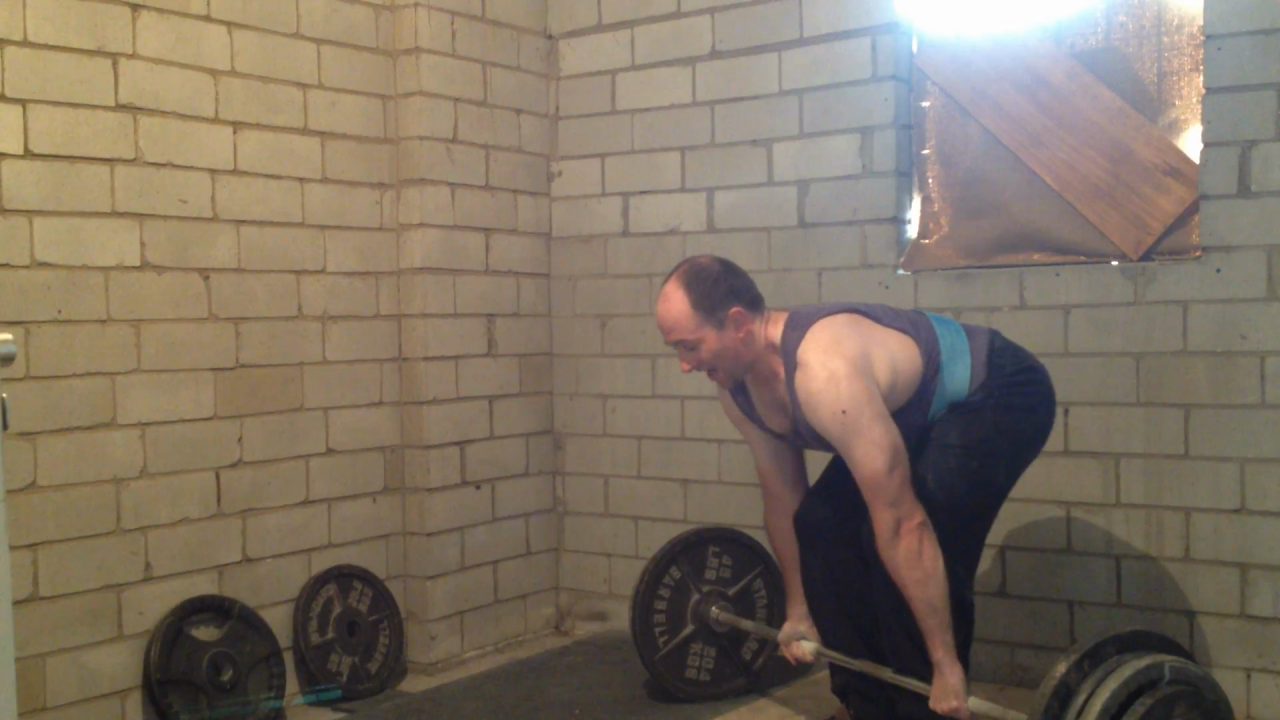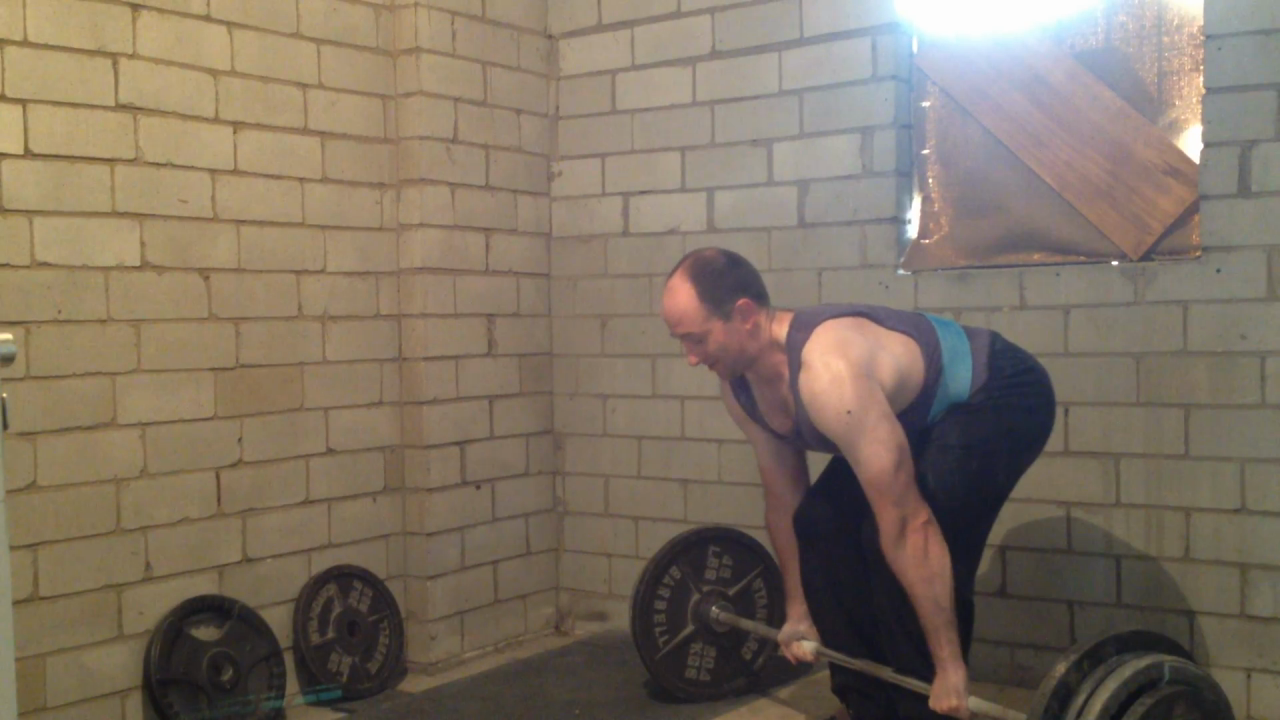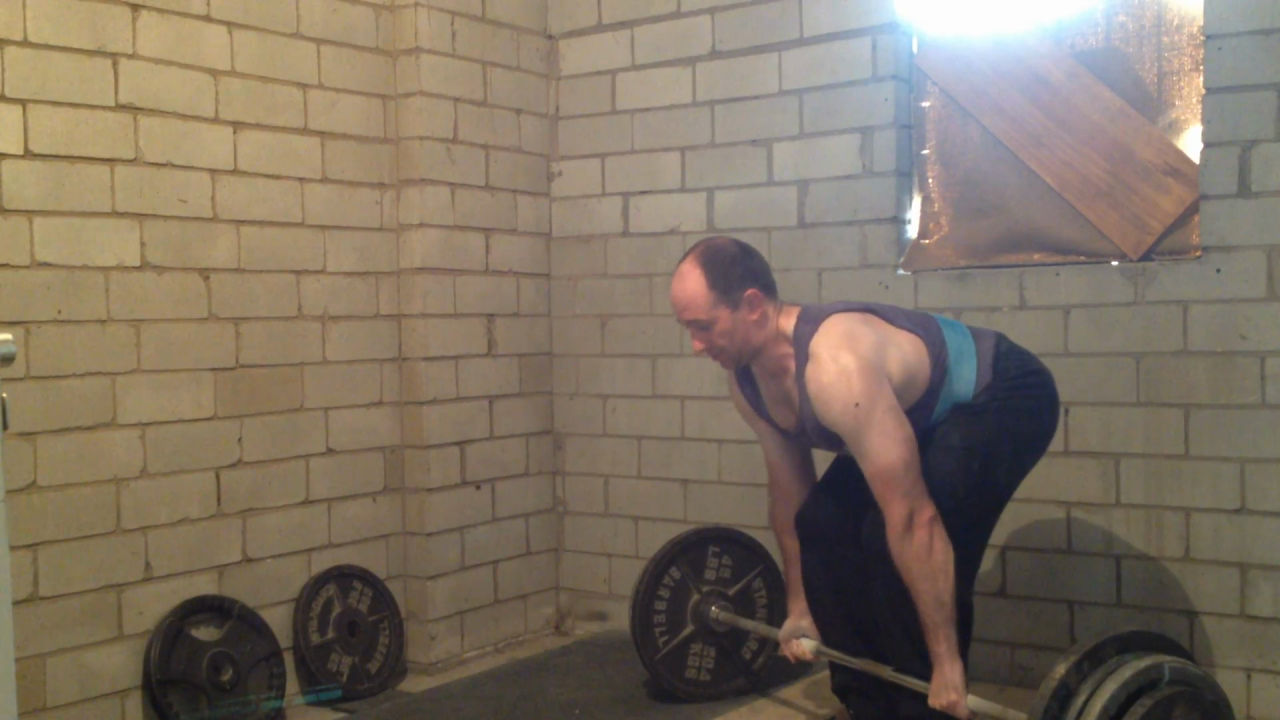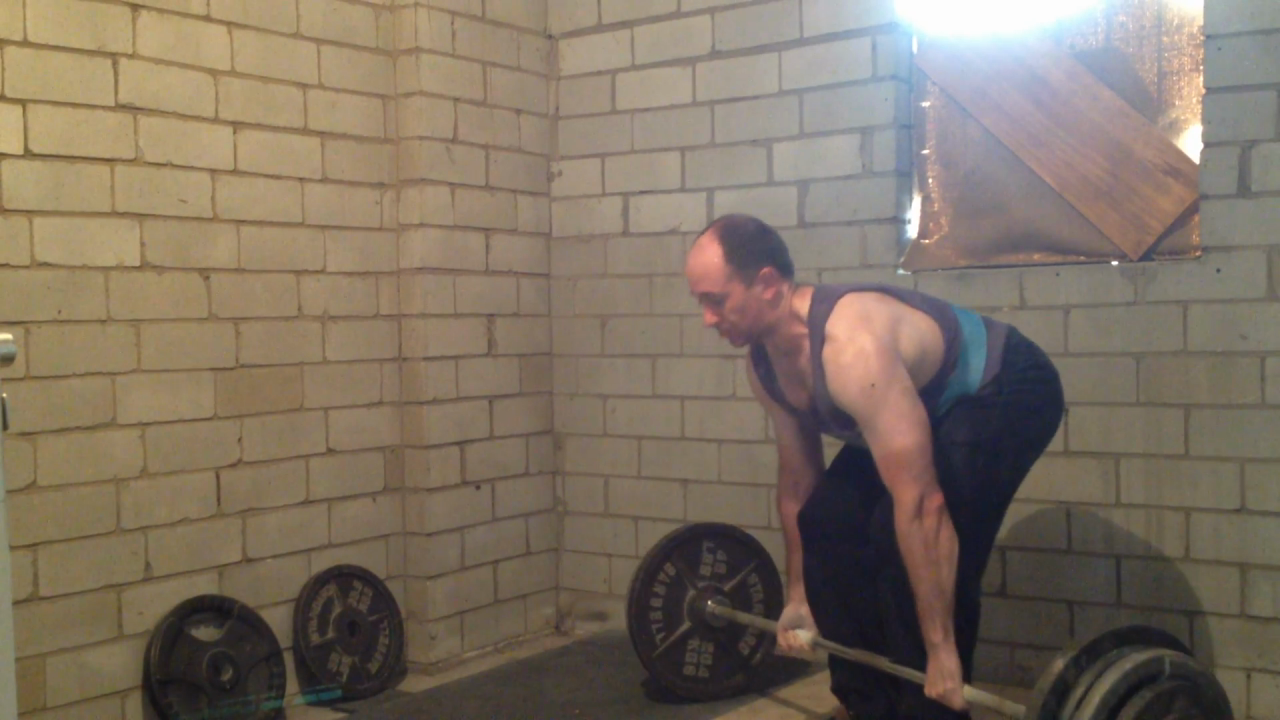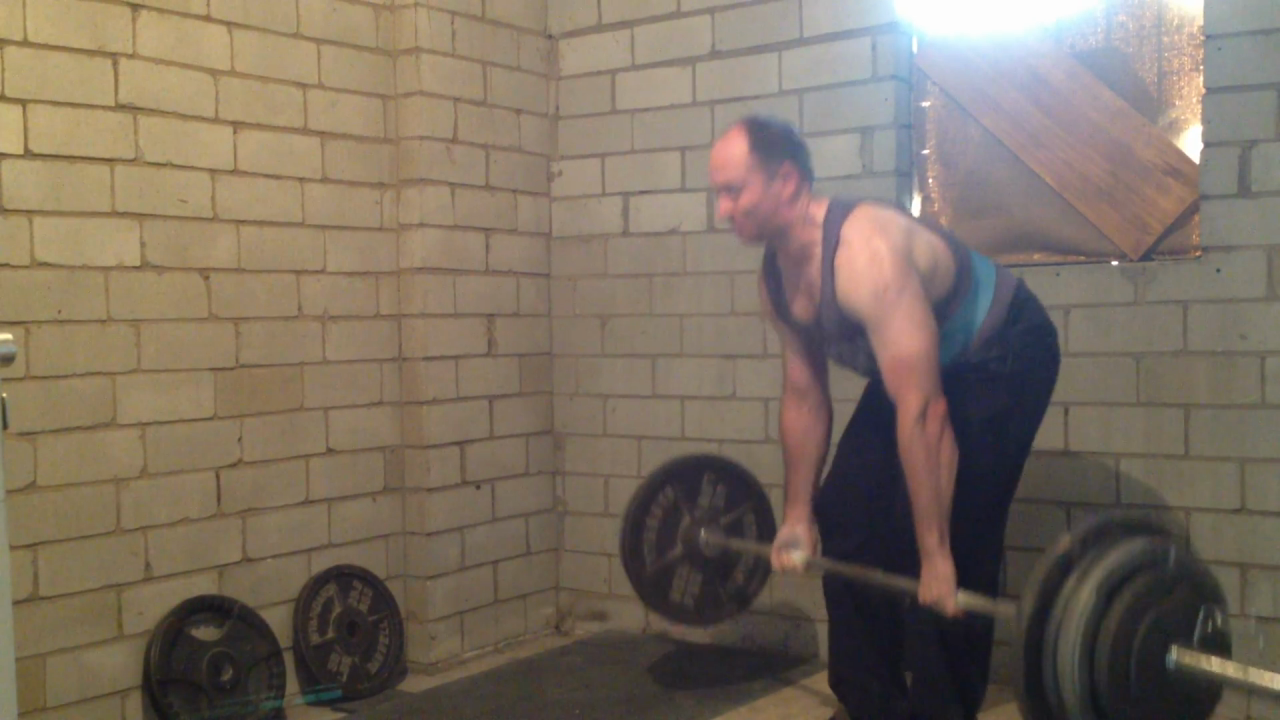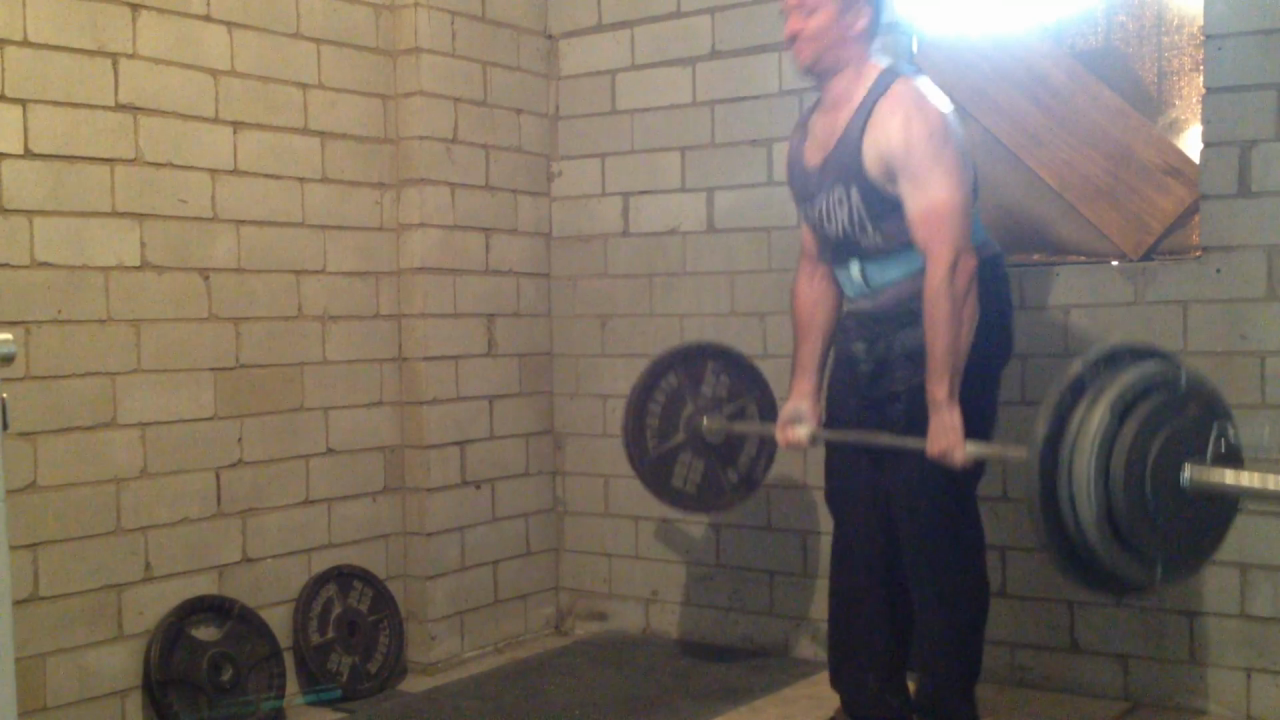
dt=0.5s
person 1, frame 1
left shoulder: (826, 373)
right shoulder: (738, 385)
left elbow: (902, 522)
right elbow: (781, 498)
left wrist: (946, 666)
right wrist: (799, 609)
left hip: (1000, 396)
right hip: (926, 404)
left knee: (888, 541)
right knee: (822, 523)
person 1, frame 2
left shoulder: (829, 374)
right shoulder: (740, 386)
left elbow: (907, 523)
right elbow: (783, 499)
left wrist: (949, 667)
right wrist: (798, 608)
left hip: (1000, 398)
right hip: (924, 408)
left knee: (890, 539)
right knee: (821, 524)
person 1, frame 3
left shoulder: (837, 368)
right shoulder: (747, 379)
left elbow: (913, 519)
right elbow: (789, 492)
left wrist: (947, 663)
right wrist: (798, 605)
left hip: (1003, 400)
right hip: (929, 408)
left knee: (891, 539)
right knee: (823, 525)
person 1, frame 4
left shoulder: (853, 349)
right shoulder: (765, 362)
left elbow: (920, 507)
right elbow: (798, 478)
left wrist: (942, 652)
right wrist: (798, 595)
left hip: (1005, 394)
right hip: (926, 401)
left knee: (901, 538)
right knee: (825, 523)
person 1, frame 5
left shoulder: (866, 254)
right shoulder: (776, 276)
left elbow: (923, 415)
right elbow: (803, 398)
left wrist: (936, 559)
right wrist: (797, 516)
left hip: (1003, 358)
right hip: (918, 363)
left knee: (949, 533)
right knee: (846, 516)
person 1, frame 6
left shoulder: (906, 109)
right shoulder: (809, 130)
left elbow: (951, 262)
right elbow: (815, 270)
left wrist: (945, 406)
right wrist: (804, 388)
left hip: (941, 333)
right hip: (866, 341)
left knee: (933, 532)
right knee: (860, 529)
